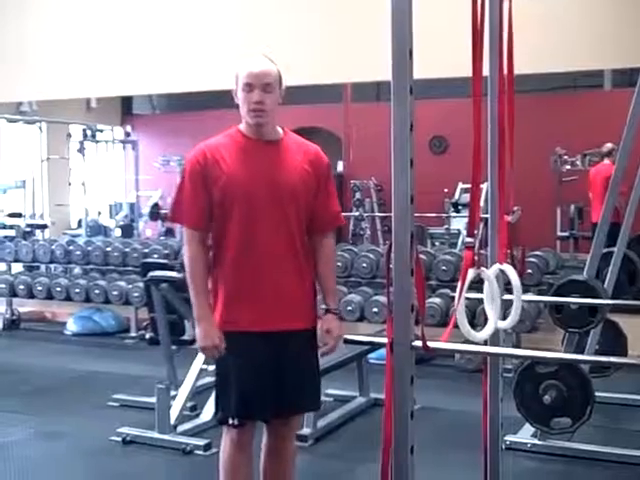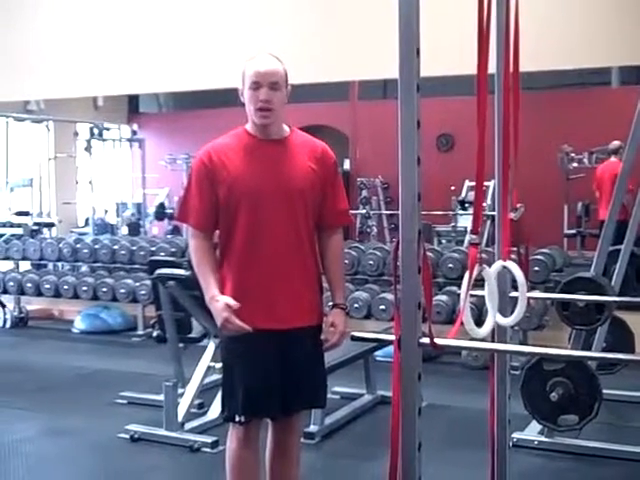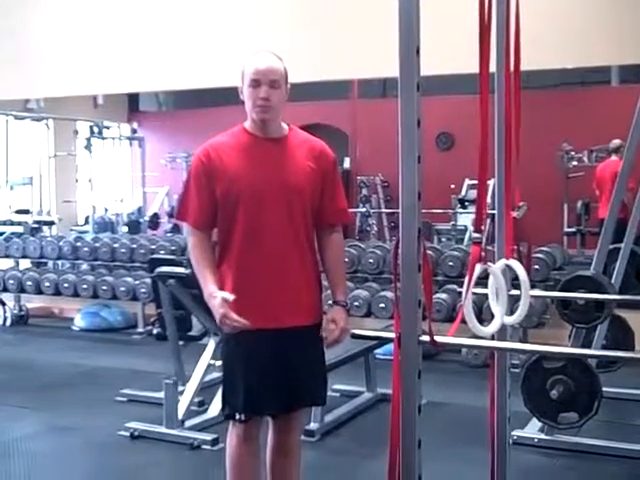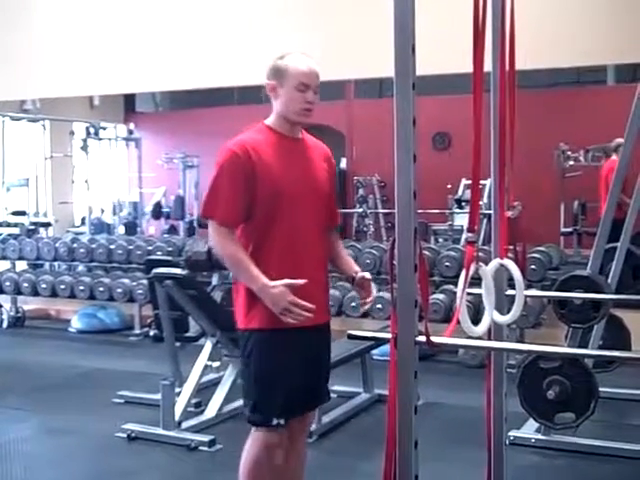
dt=1s
person 1, frame 1
left shoulder: (311, 158)
right shoulder: (207, 158)
left elbow: (323, 240)
right elbow: (194, 243)
left wrist: (331, 308)
right wrist: (203, 316)
left hip: (296, 320)
right hip: (236, 322)
left knee: (285, 425)
right knee: (238, 427)
person 1, frame 2
left shoulder: (318, 156)
right shoulder: (213, 158)
left elbow: (331, 235)
right elbow: (199, 237)
left wrist: (338, 304)
right wrist: (214, 295)
left hip: (303, 316)
right hip: (245, 318)
left knee: (290, 420)
right knee: (245, 424)
person 1, frame 3
left shoulder: (317, 154)
right shoulder: (212, 156)
left elbow: (330, 233)
right elbow: (197, 234)
left wrist: (339, 301)
right wrist: (211, 291)
left hip: (302, 315)
right hip: (244, 317)
left knee: (290, 420)
right knee: (245, 422)
person 1, frame 4
left shoulder: (321, 154)
right shoulder: (242, 152)
right elbow: (220, 234)
left wrist: (354, 273)
right wrist: (264, 288)
left hip: (314, 314)
right hip: (268, 317)
left knee: (300, 422)
right knee: (269, 429)
